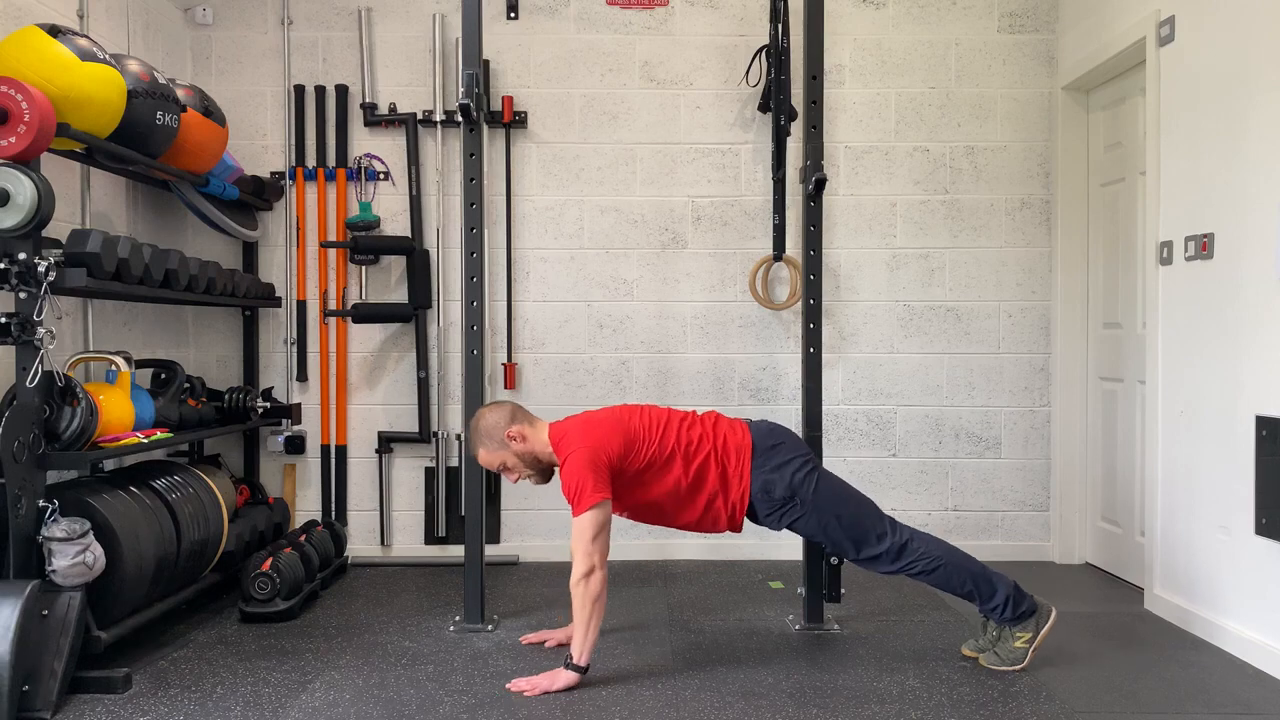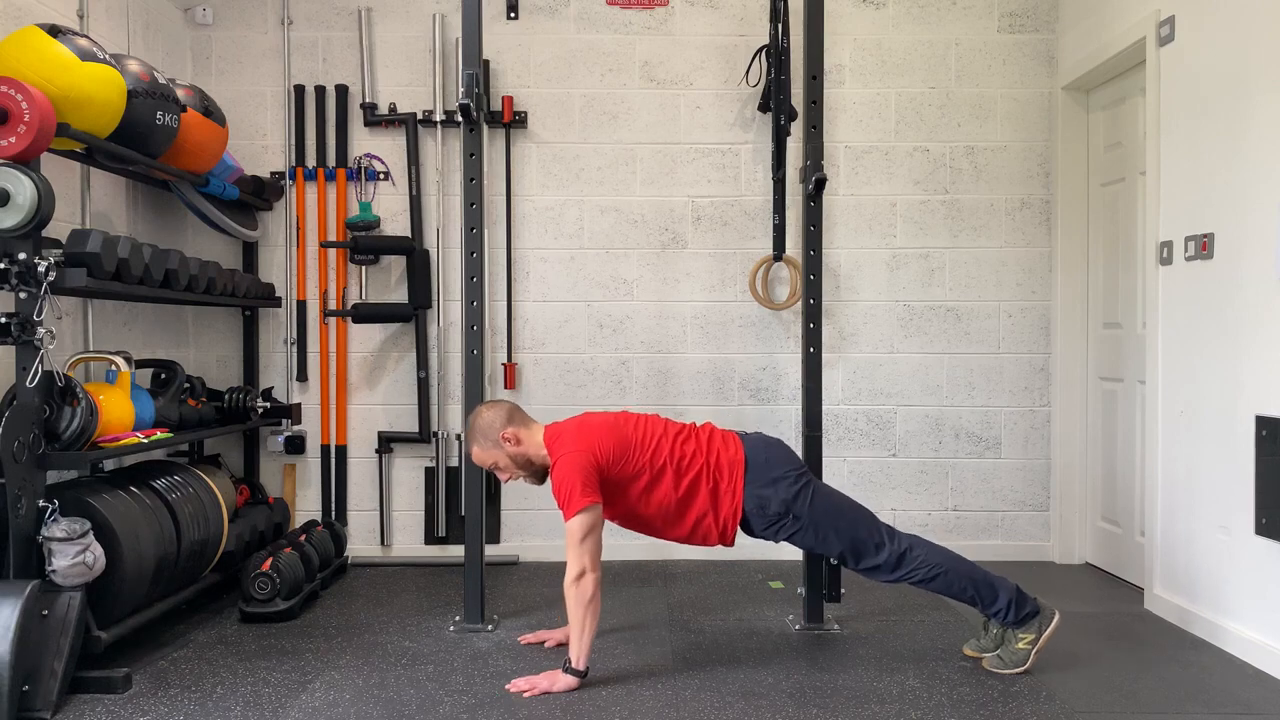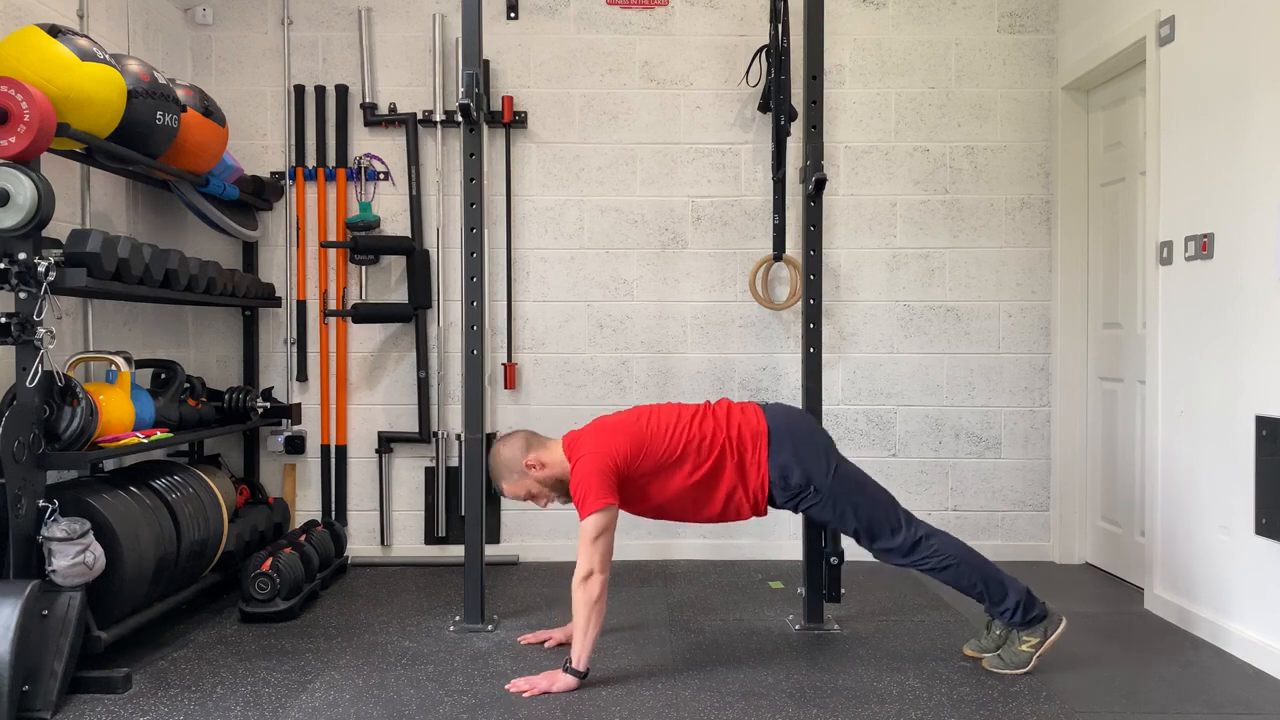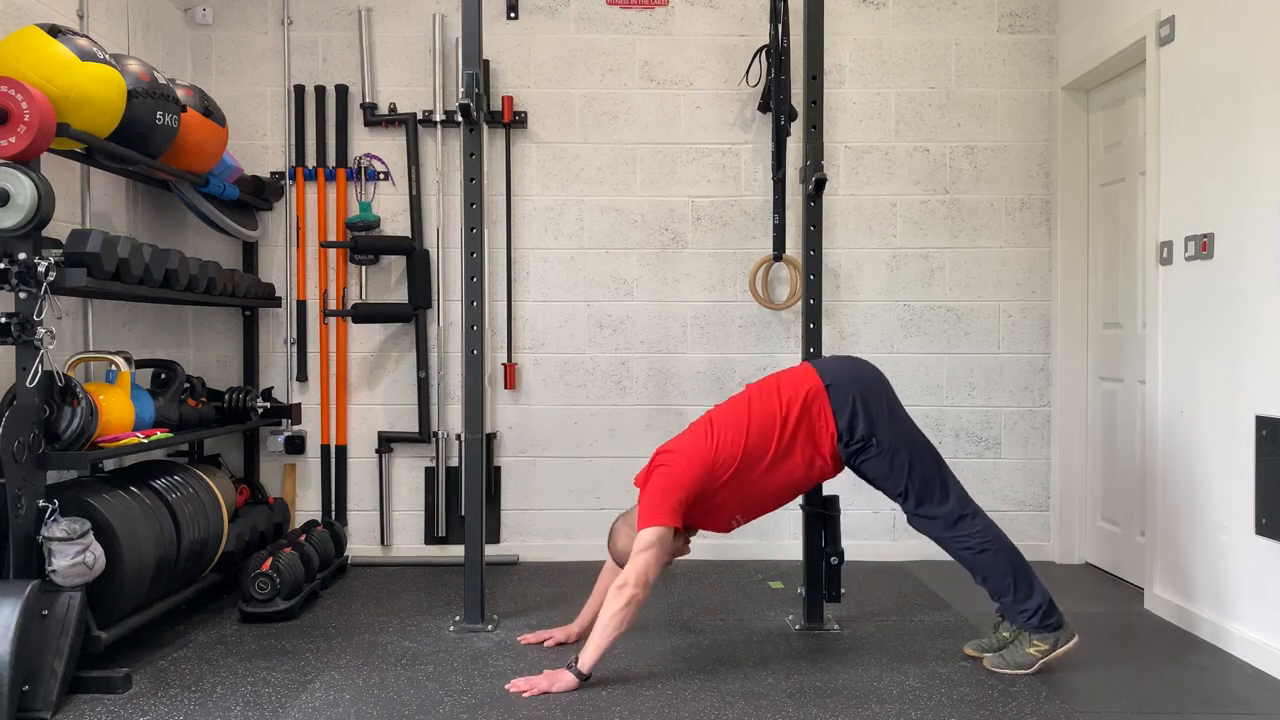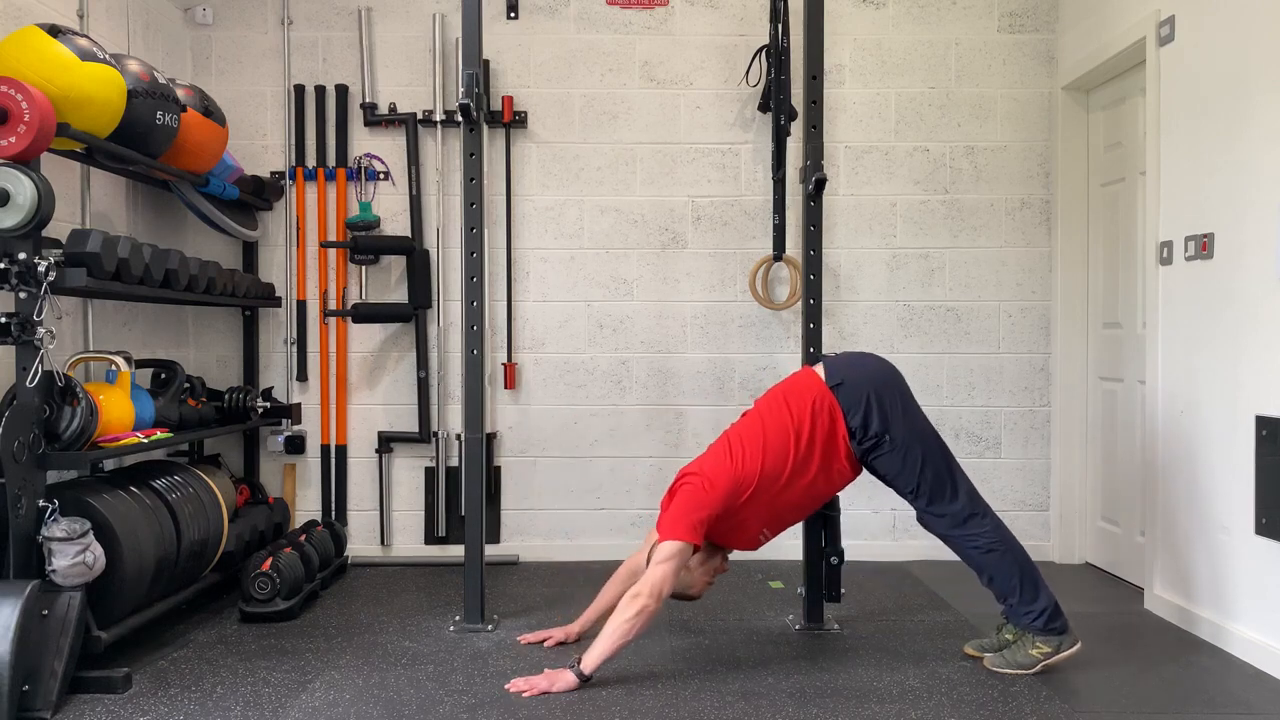
dt=0.5s
person 1, frame 1
left shoulder: (579, 455)
right shoulder: (578, 439)
left elbow: (590, 567)
right elbow: (592, 557)
left wrist: (574, 667)
right wrist: (578, 627)
left hip: (762, 471)
right hip: (751, 461)
left knee: (882, 544)
right knee: (875, 543)
left ankle: (1019, 611)
right ankle: (1001, 608)
person 1, frame 2
left shoulder: (568, 459)
right shoulder: (576, 441)
left elbow: (582, 571)
right elbow: (586, 565)
left wrist: (573, 669)
right wrist: (574, 628)
left hip: (756, 489)
right hip: (747, 473)
left knee: (882, 553)
right knee: (878, 551)
left ankle: (1022, 614)
right ankle: (1005, 613)
person 1, frame 3
left shoulder: (589, 464)
right shoulder: (590, 449)
left elbow: (590, 574)
right elbow: (593, 567)
left wrist: (573, 669)
right wrist: (573, 626)
left hip: (779, 457)
right hip: (771, 446)
left knee: (899, 539)
right knee: (894, 538)
left ankle: (1030, 617)
right ankle: (1008, 615)
person 1, frame 4
left shoulder: (669, 487)
right shoulder: (669, 485)
left elbow: (631, 588)
right elbow: (622, 567)
left wrist: (577, 671)
right wrist: (576, 627)
left hip: (842, 405)
right hip: (832, 398)
left knee: (942, 512)
right knee: (936, 513)
left ankle: (1042, 625)
right ankle: (1020, 617)
person 1, frame 5
left shoulder: (696, 502)
right shoulder: (694, 501)
left elbow: (645, 597)
right elbow: (637, 565)
left wrist: (577, 672)
right wrist: (576, 626)
left hip: (855, 400)
right hip: (847, 397)
left knee: (953, 512)
right knee: (946, 513)
left ankle: (1046, 628)
right ankle: (1021, 620)
